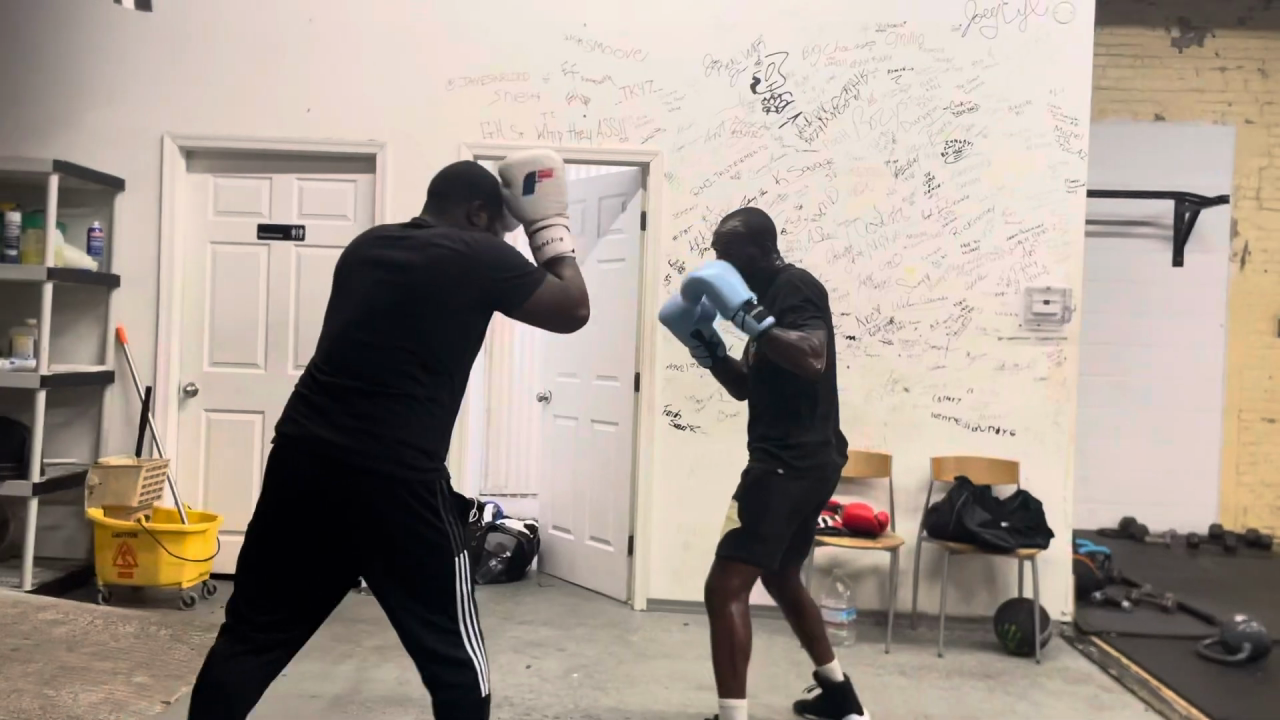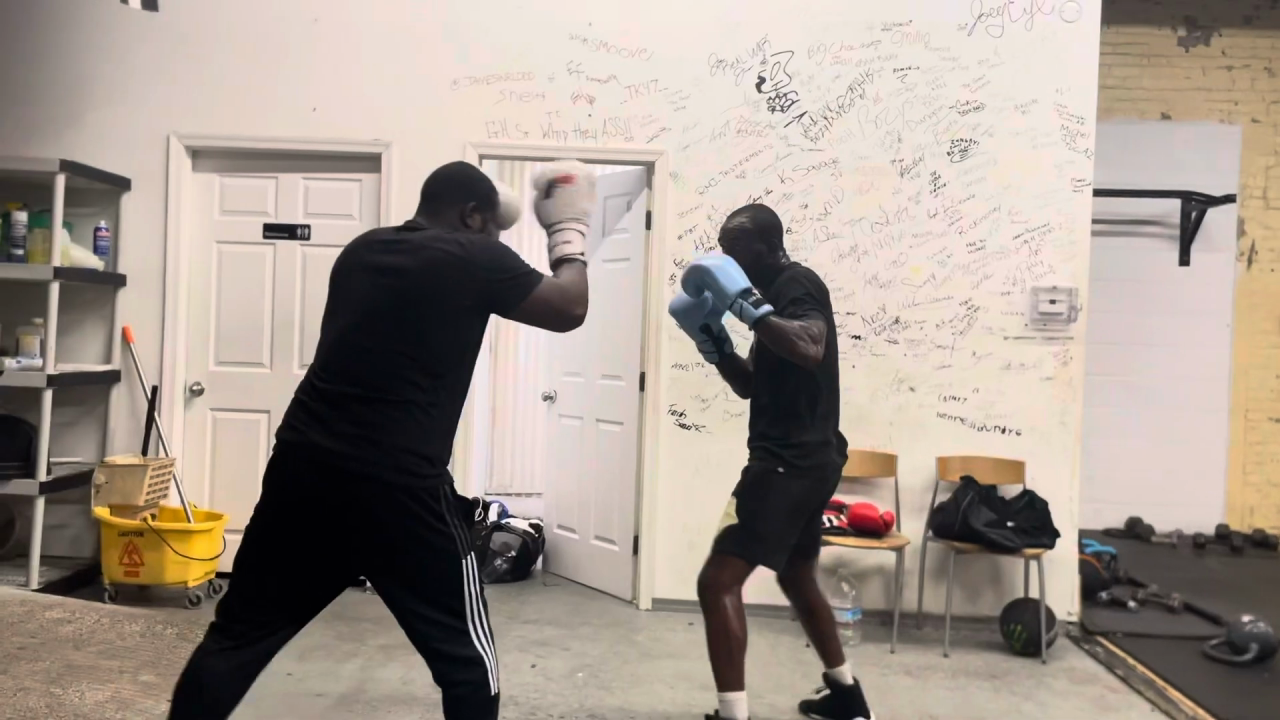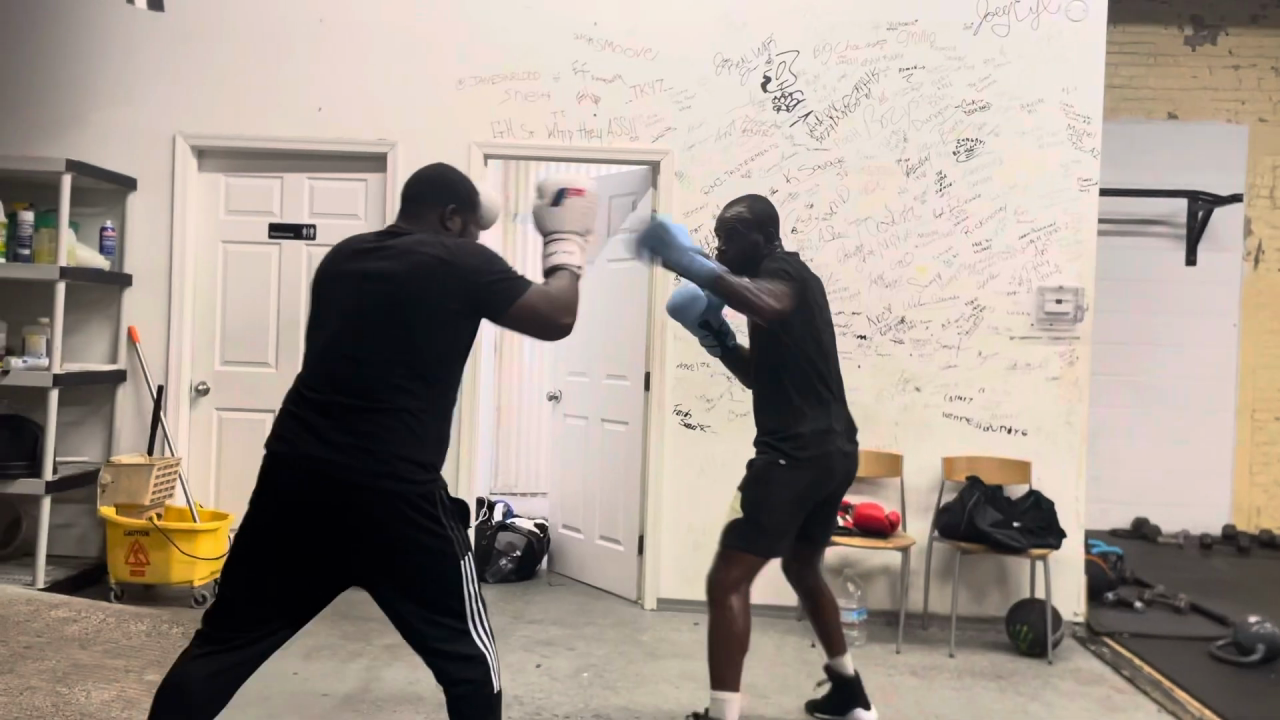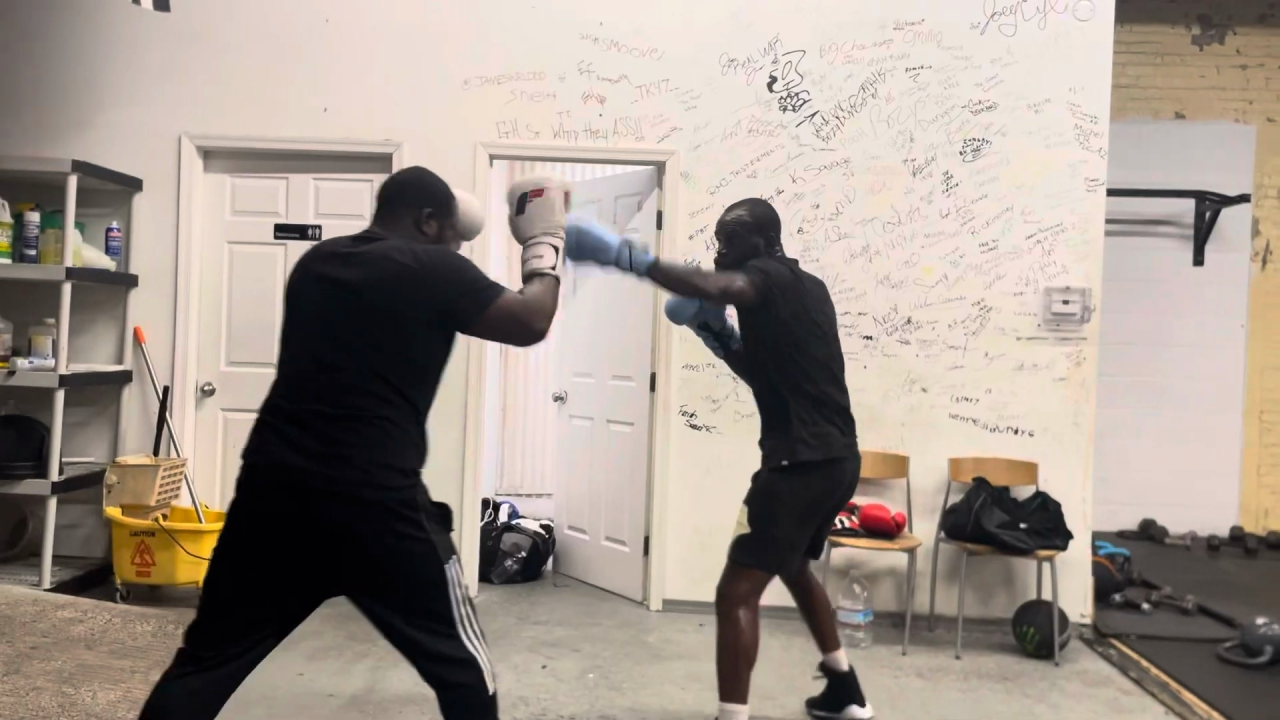
dt=0.1s
person 1, frame 1
left shoulder: (368, 246)
right shoulder: (478, 258)
right elbow: (572, 311)
right wrist: (549, 226)
left hip: (303, 459)
right hip: (394, 479)
left knee: (252, 636)
right knee: (455, 658)
person 1, frame 2
left shoulder: (362, 251)
right shoulder: (473, 259)
right elbow: (568, 309)
right wrist: (569, 229)
left hip: (304, 466)
right hip: (397, 485)
left knee: (239, 633)
right knee: (465, 657)
person 1, frame 3
left shoulder: (343, 258)
right shoulder: (459, 265)
right elbow: (555, 317)
right wrist: (567, 241)
left hip: (295, 474)
right hip: (394, 491)
left knee: (225, 642)
right knee: (467, 661)
person 1, frame 4
left shoulder: (316, 263)
right shoulder: (432, 271)
right elbow: (530, 322)
right wrist: (543, 243)
left hip: (273, 487)
right hip: (373, 500)
left knee: (208, 657)
right knee: (459, 665)
person 2, frame 1
left shoulder: (795, 287)
right shoulder: (774, 295)
left elbow: (814, 361)
right elbow: (746, 385)
left wrist: (747, 313)
right wrist: (704, 343)
left hip: (789, 462)
right hip: (805, 460)
left knee: (726, 587)
right knee: (781, 576)
person 2, frame 2
left shoulder: (796, 285)
right shoulder: (776, 292)
left elbow: (810, 350)
right elbow: (751, 384)
left wrist: (745, 302)
right wrist: (712, 339)
left hip: (788, 461)
right hip: (806, 459)
left knee: (718, 582)
right knee: (797, 575)
person 2, frame 3
left shoulder: (786, 272)
right shoulder: (786, 279)
left elbow: (767, 303)
right elbow: (761, 376)
left wrist: (695, 262)
right wrist: (713, 335)
left hip: (794, 457)
right hip: (827, 451)
left knee: (726, 583)
right knee: (803, 567)
person 2, frame 4
left shoulder: (770, 277)
right shoulder: (804, 286)
left elbow: (710, 286)
left wrist: (623, 254)
right wrist: (719, 336)
left hip: (801, 462)
right hip: (833, 459)
left knee: (737, 593)
right knee: (793, 568)
